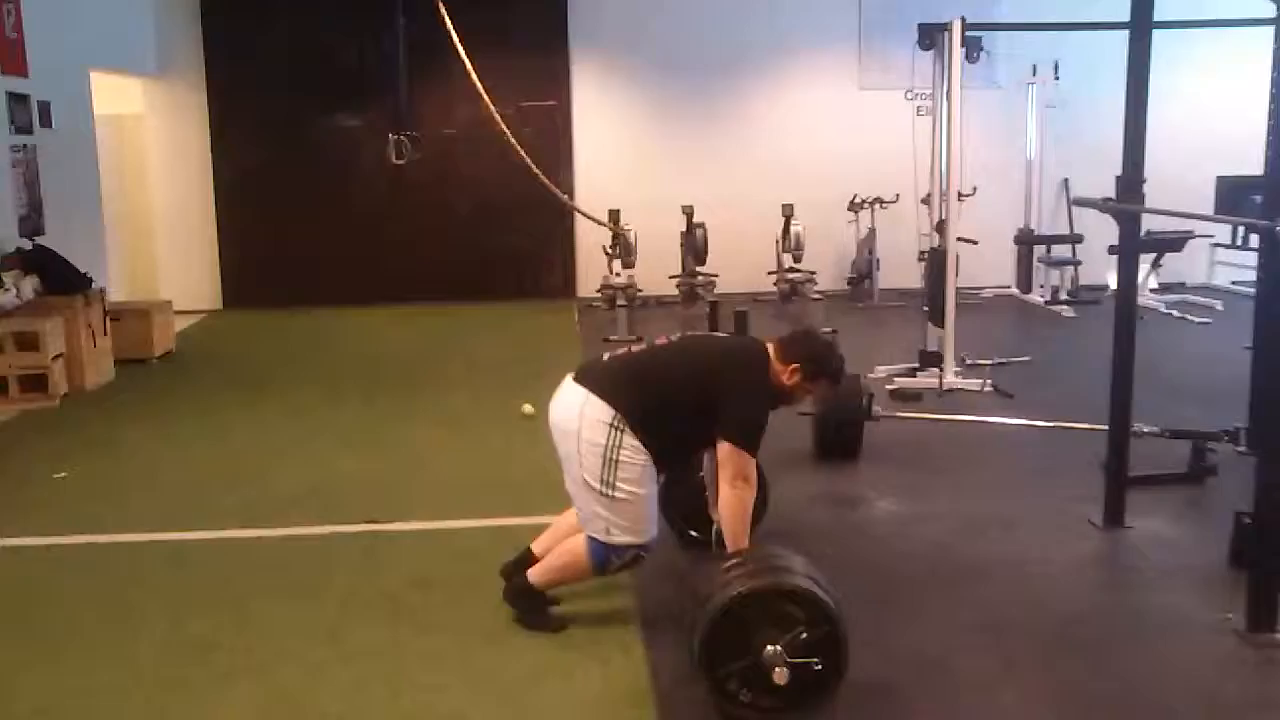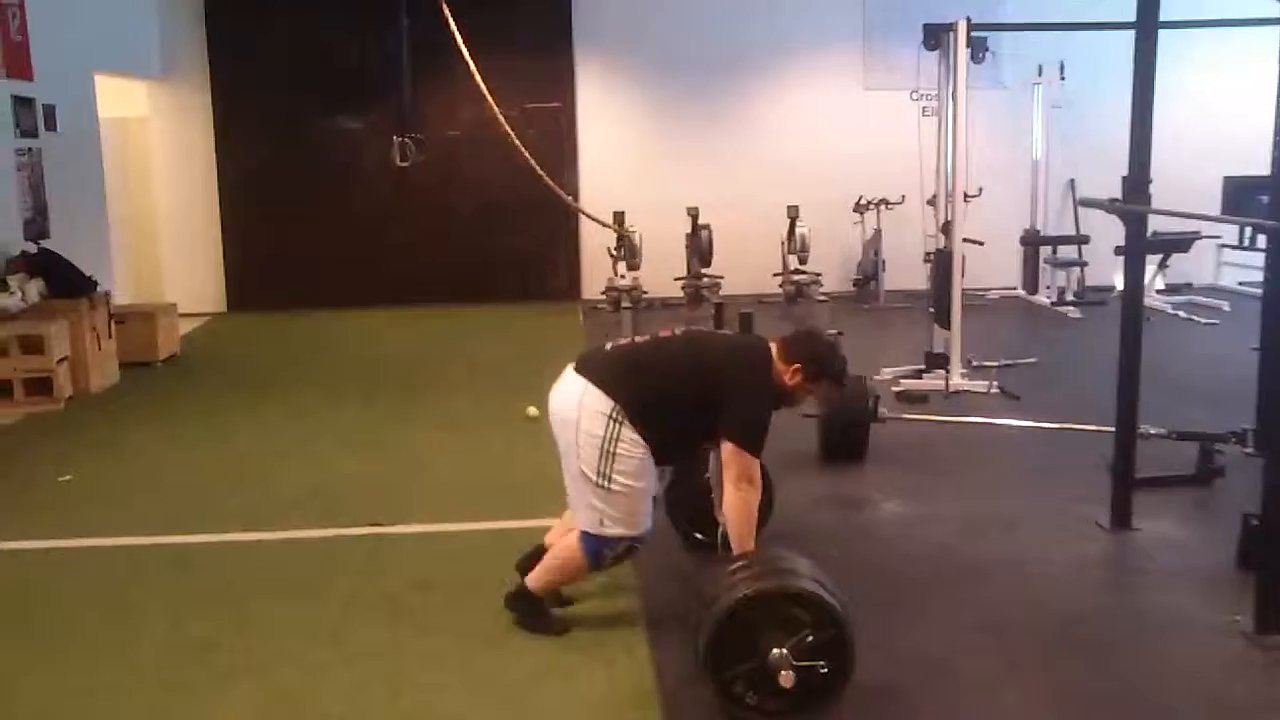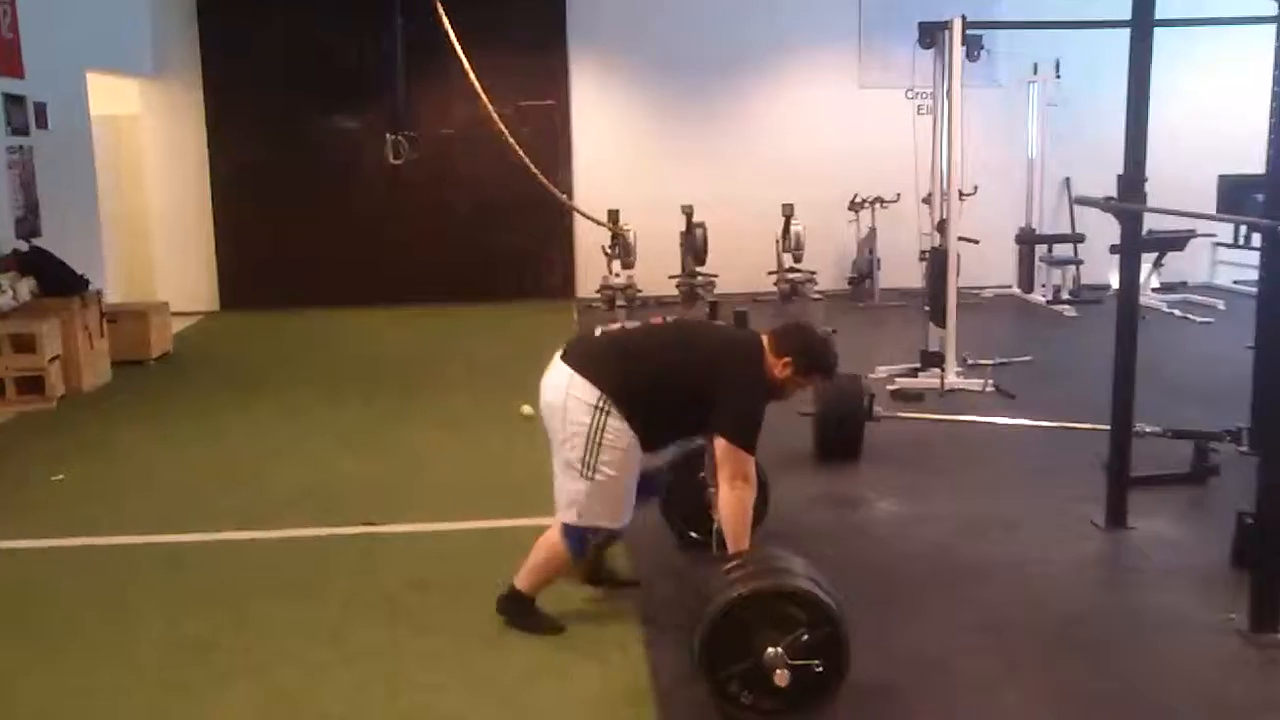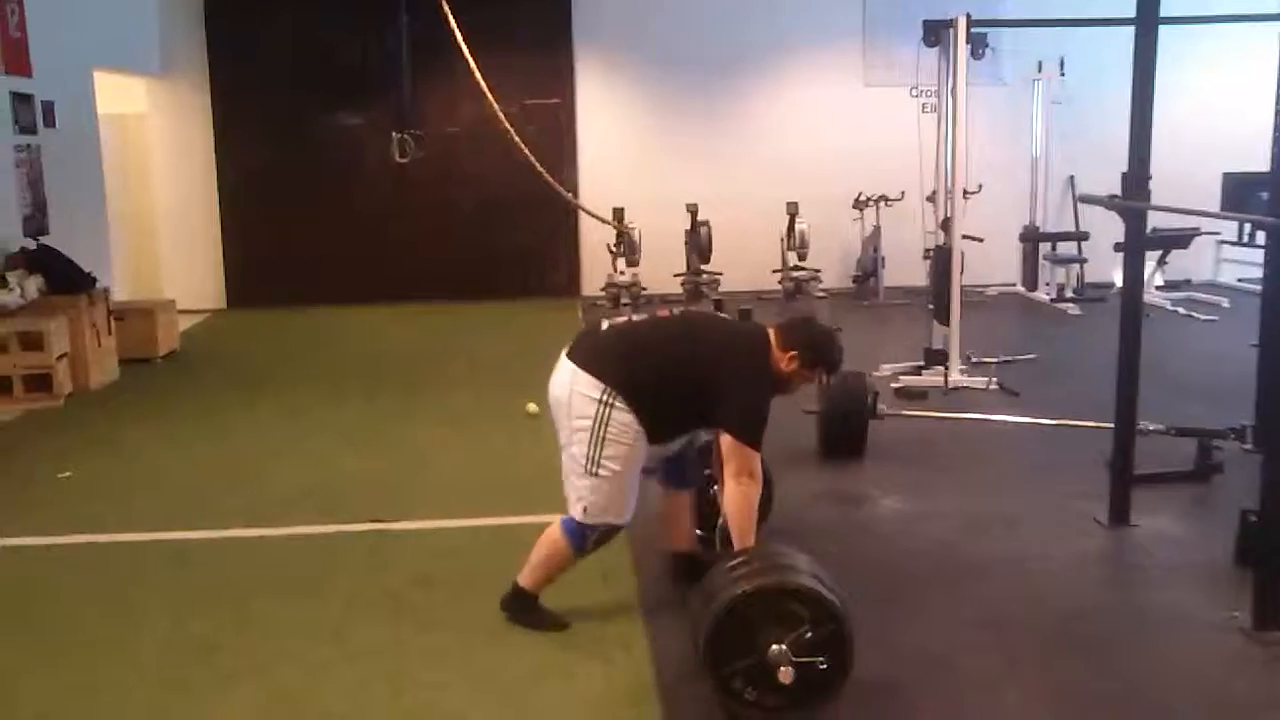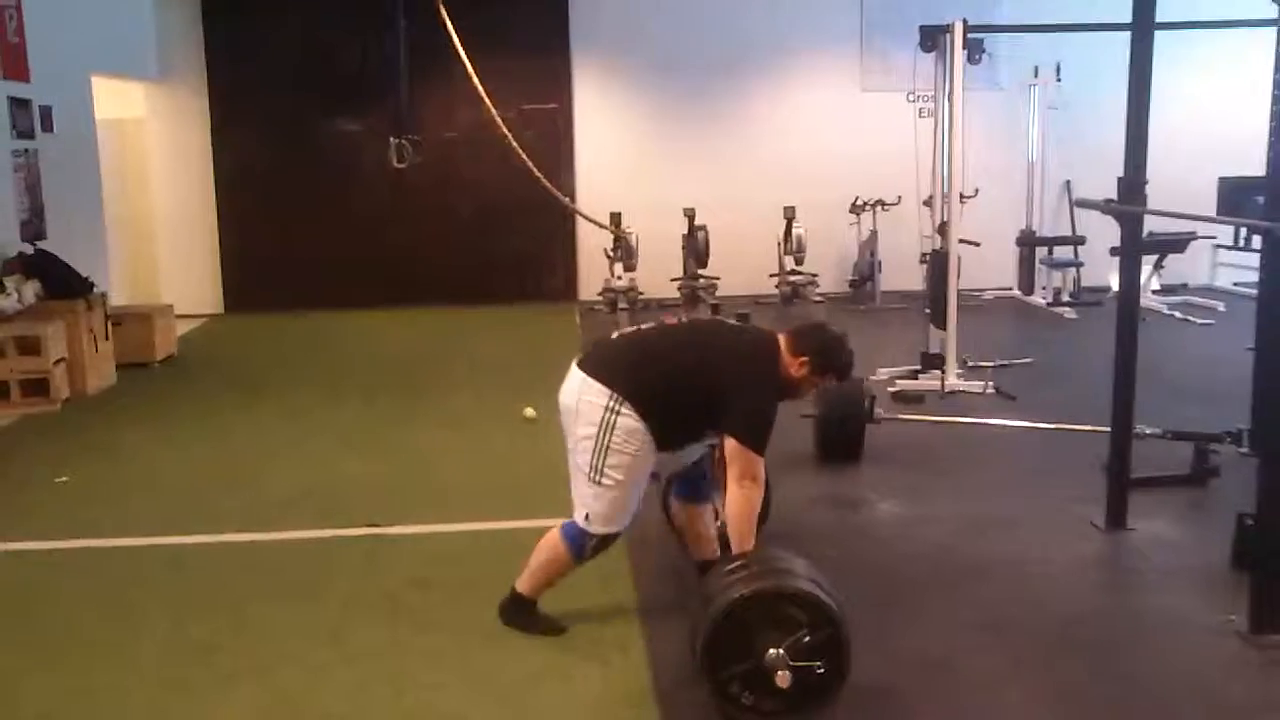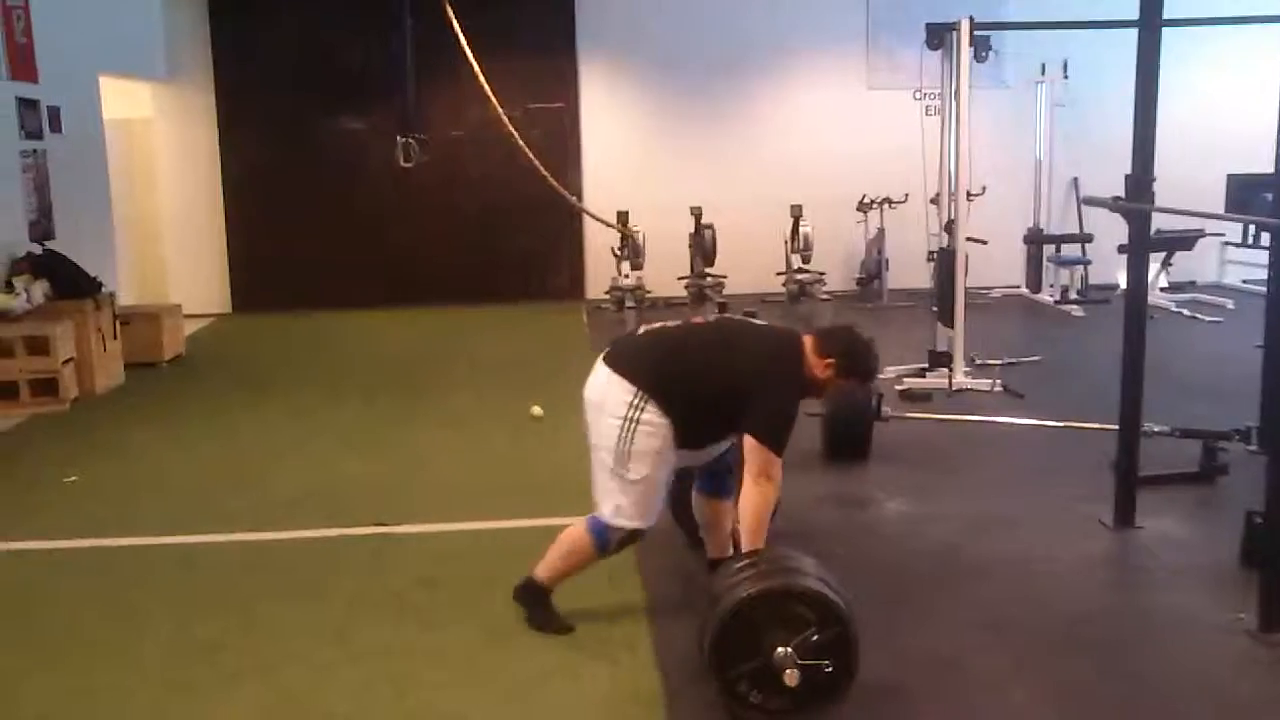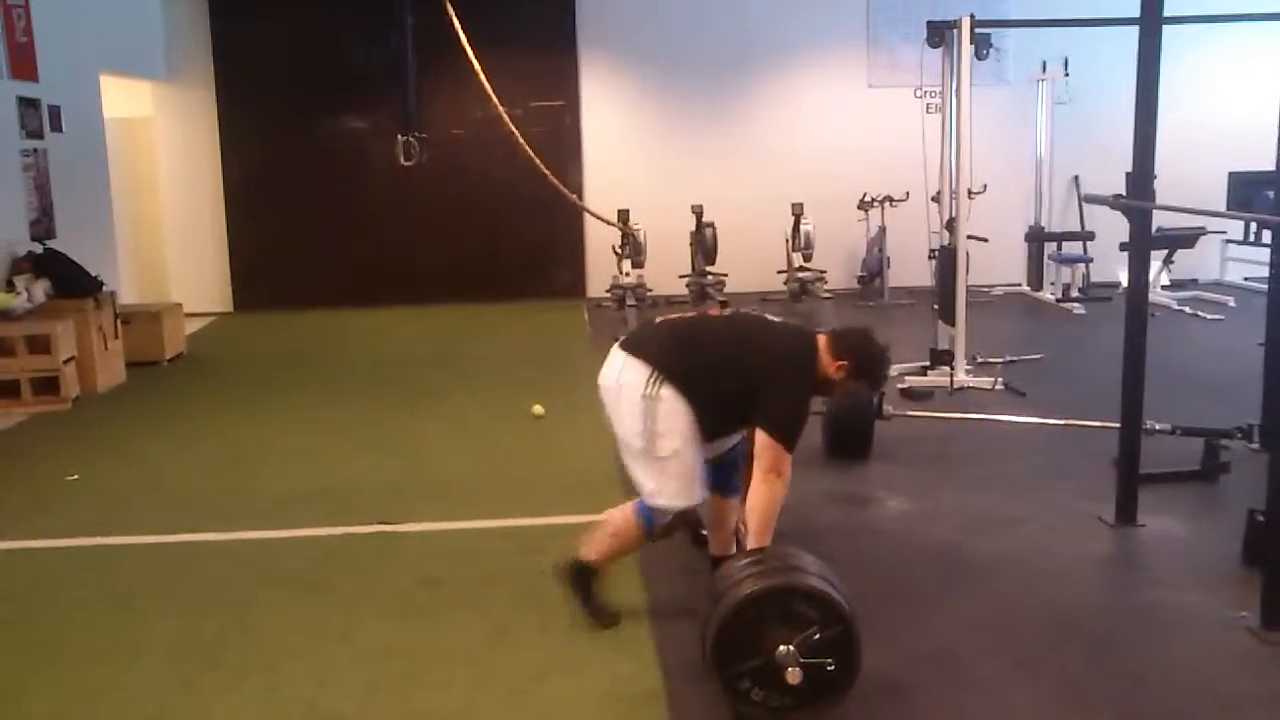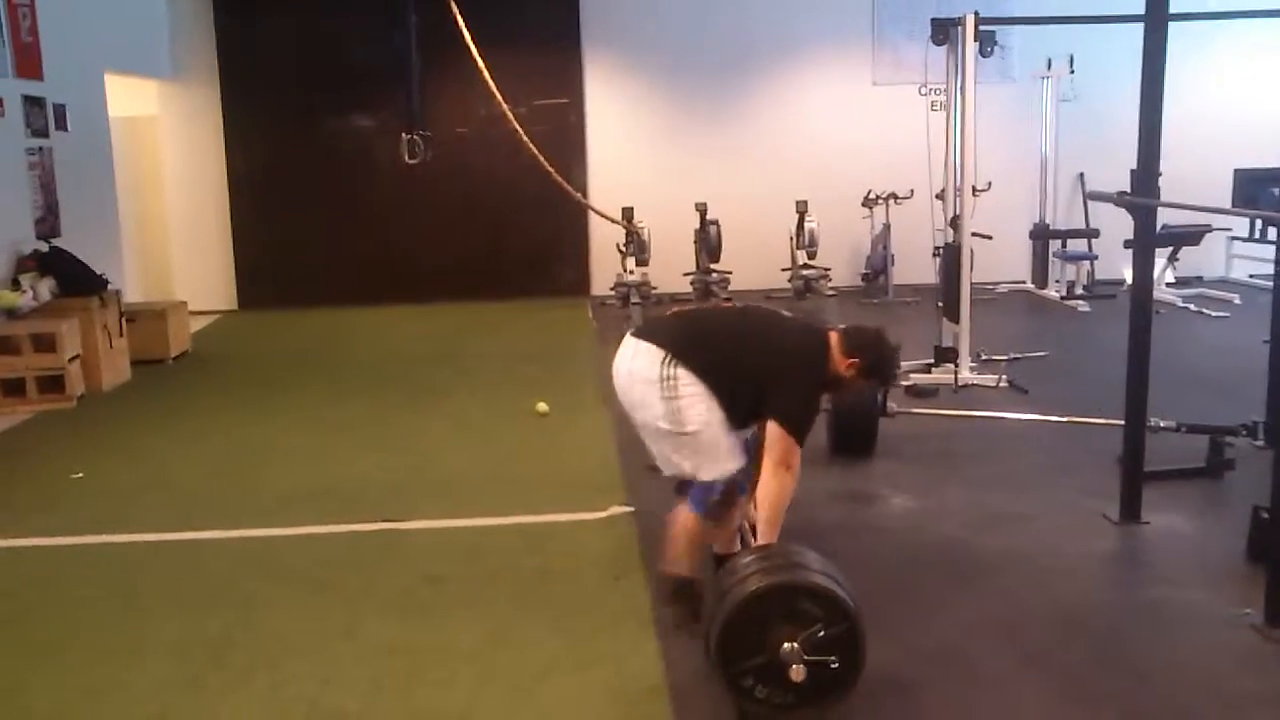
dt=0.1s
person 1, frame 1
left shoulder: (742, 359)
right shoulder: (750, 383)
right elbow: (738, 481)
left hip: (580, 396)
right hip: (600, 414)
left knee: (603, 505)
right knee: (629, 543)
left ankle: (523, 566)
right ankle: (527, 589)
person 1, frame 2
left shoulder: (746, 358)
right shoulder: (752, 383)
right elbow: (742, 483)
left hip: (580, 389)
right hip: (601, 406)
left knee: (605, 502)
right knee: (622, 532)
left ankle: (536, 560)
right ankle: (527, 594)
person 1, frame 3
left shoulder: (740, 351)
right shoulder: (744, 378)
right elbow: (736, 480)
left hip: (583, 373)
right hip: (590, 394)
right knee: (597, 521)
left ankle: (591, 564)
right ankle: (516, 600)
person 1, frame 4
left shoulder: (746, 345)
right shoulder: (749, 373)
right elbow: (742, 475)
left hip: (592, 368)
right hip: (596, 389)
left knee: (678, 457)
right knee: (601, 516)
left ankle: (686, 560)
right ankle: (521, 597)
person 1, frame 5
left shoulder: (755, 349)
right shoulder: (757, 377)
right elbow: (745, 480)
left hip: (612, 375)
right hip: (607, 398)
left knee: (692, 464)
right knee: (601, 523)
left ankle: (708, 569)
right ankle: (519, 601)
person 1, frame 6
left shoulder: (779, 349)
right shoulder: (780, 376)
right elbow: (762, 478)
left hip: (633, 373)
right hip: (631, 394)
left knee: (718, 462)
right knee: (626, 519)
left ankle: (721, 565)
right ankle: (534, 590)
person 1, frame 7
left shoulder: (789, 346)
right shoulder: (792, 373)
right elbow: (772, 472)
left hip: (645, 364)
right hip: (646, 377)
left knee: (724, 460)
right knee: (673, 502)
left ankle: (722, 563)
right ankle: (584, 568)
person 1, frame 8
left shoulder: (807, 343)
right shoulder: (805, 366)
right elbow: (781, 466)
left hip: (649, 353)
right hip: (659, 366)
right knee: (721, 480)
left ankle: (727, 559)
right ankle: (680, 583)
